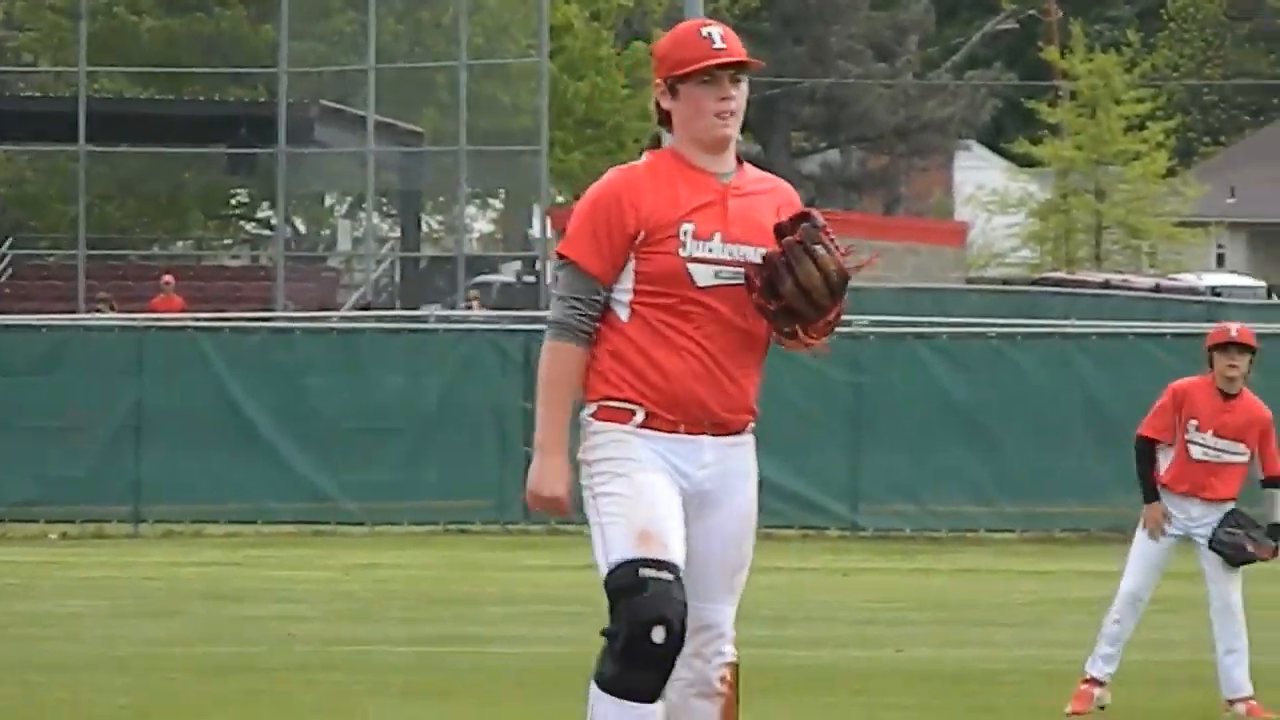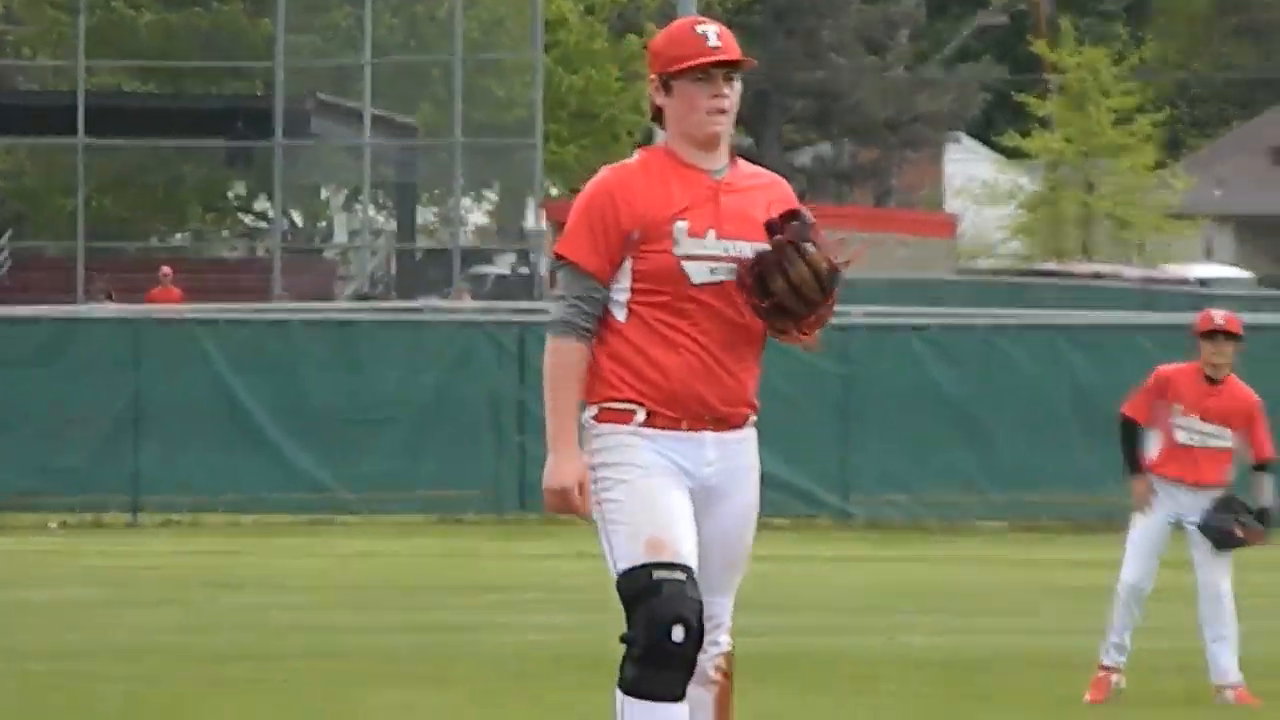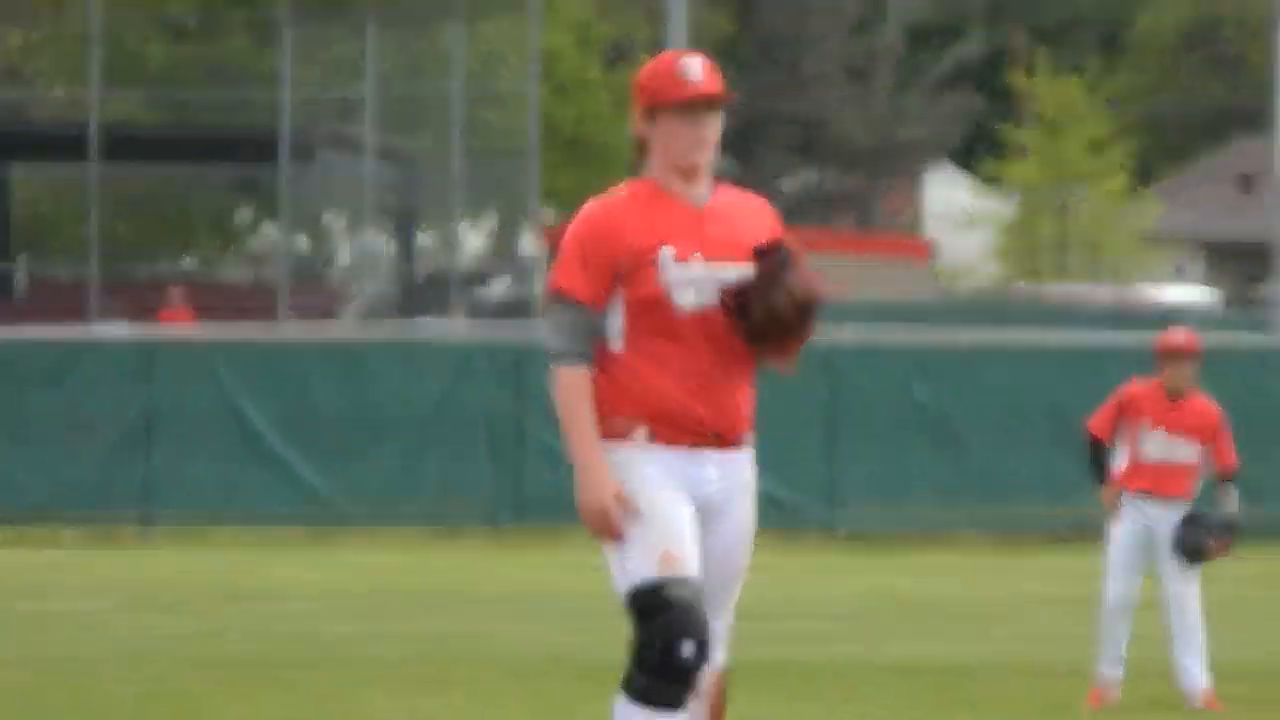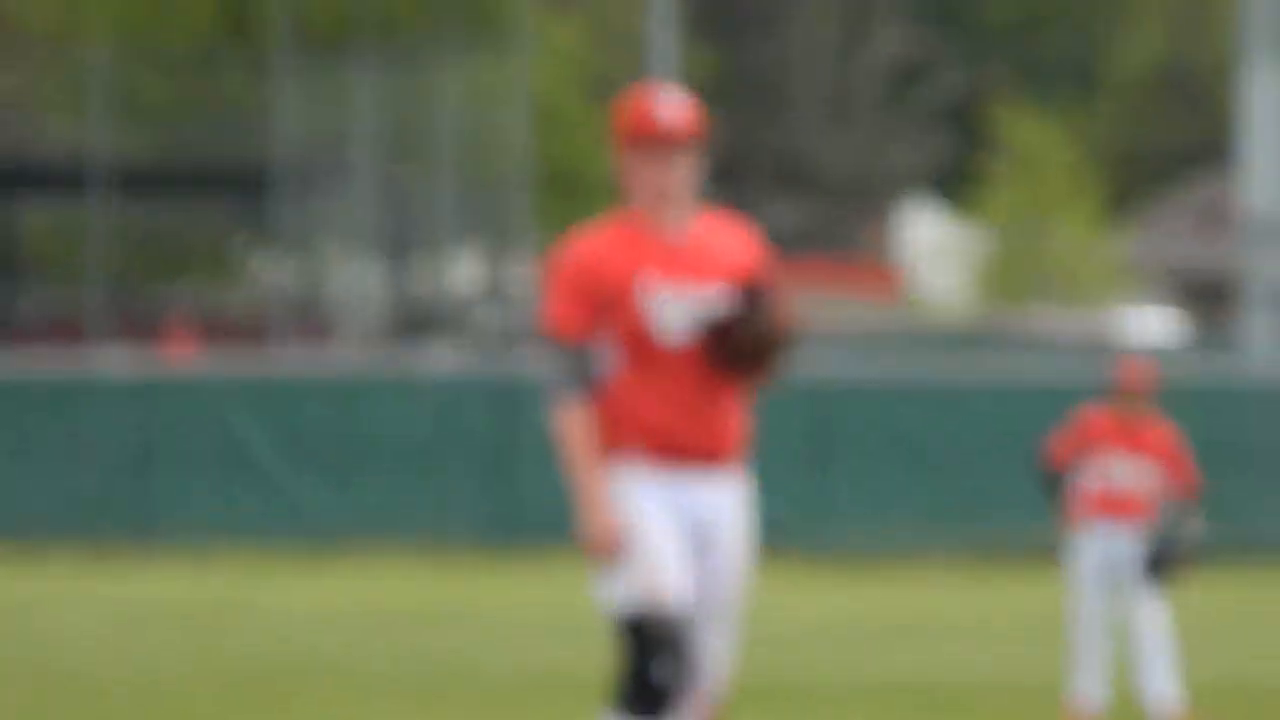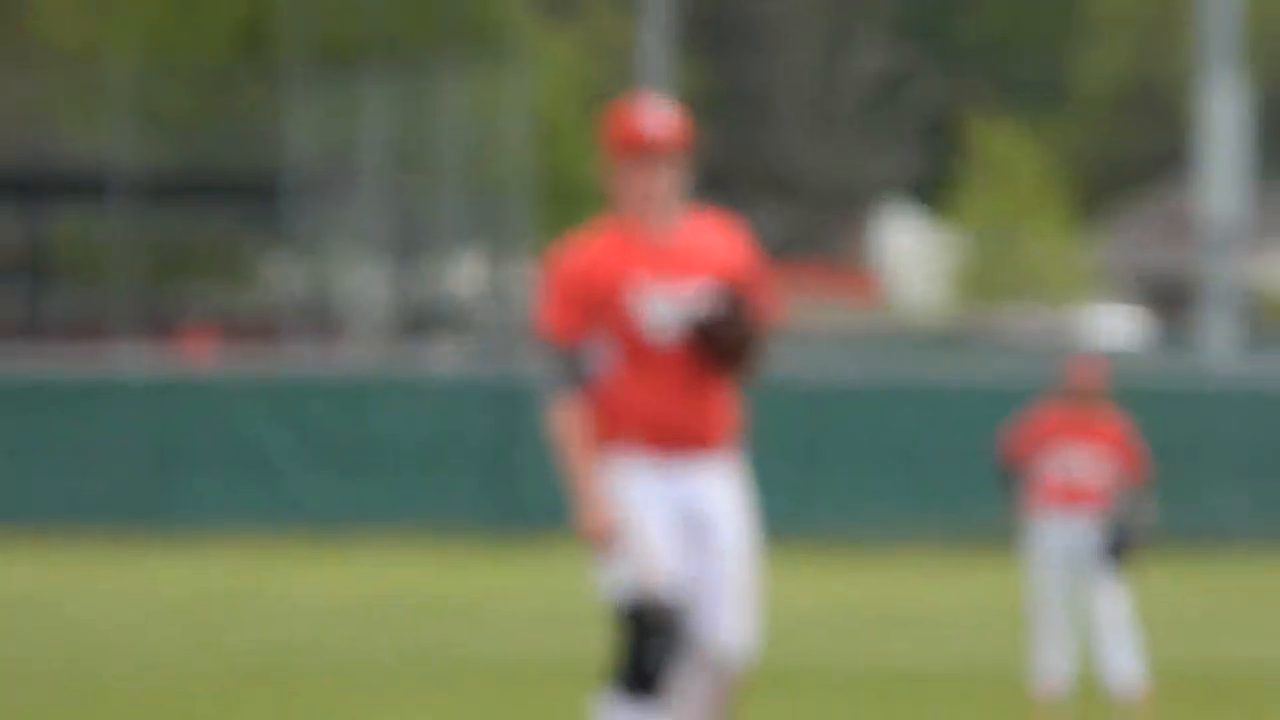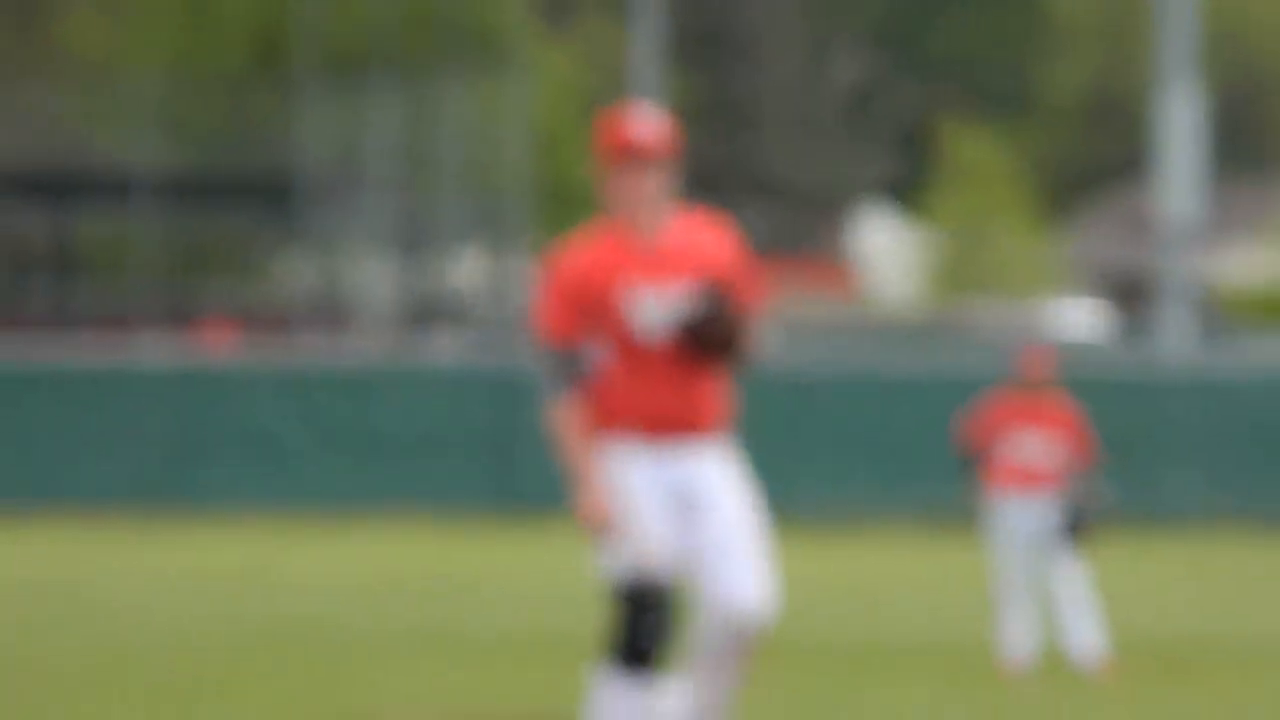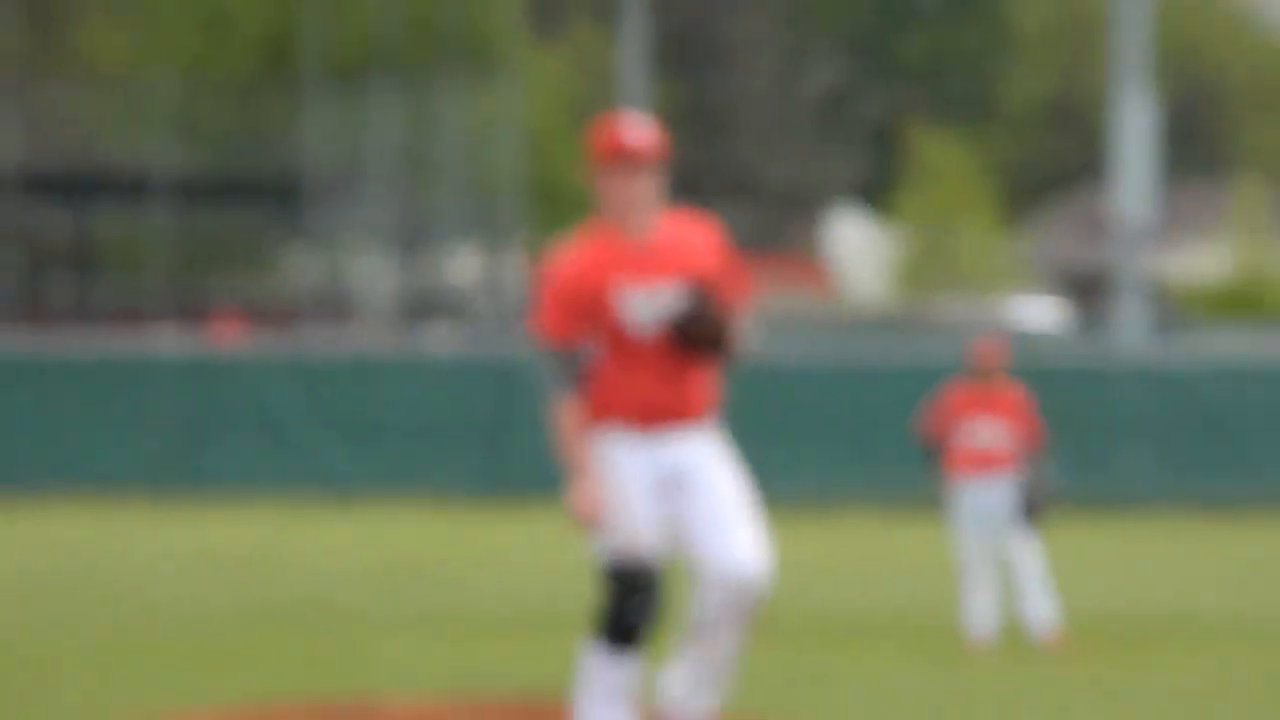
dt=0.1s
person 1, frame 1
left shoulder: (779, 201)
right shoulder: (623, 193)
right elbow: (568, 328)
right wrist: (550, 452)
left hip: (731, 451)
right hip: (635, 442)
left knee: (710, 643)
right knee: (652, 621)
person 1, frame 2
left shoulder: (774, 197)
right shoulder: (616, 192)
right elbow: (569, 327)
right wrist: (564, 448)
left hip: (733, 445)
right hip: (638, 441)
left knee: (710, 640)
right knee: (665, 623)
person 1, frame 3
left shoulder: (759, 219)
right shoulder: (606, 221)
right elbow: (571, 355)
right wrist: (593, 471)
left hip: (730, 463)
right hip: (642, 460)
left knee: (706, 654)
right knee: (672, 636)
person 1, frame 4
left shoulder: (742, 244)
right shoulder: (591, 256)
right elbow: (571, 389)
right wrist: (592, 498)
left hip: (724, 483)
right hip: (639, 484)
right knee: (657, 659)
person 1, frame 5
left shoulder: (730, 242)
right shoulder: (584, 260)
left elbow: (756, 336)
right elbow: (566, 388)
left wrist: (741, 346)
right wrist: (589, 492)
left hip: (718, 473)
right hip: (633, 477)
left knee: (727, 647)
right knee: (653, 645)
person 1, frame 6
left shoulder: (718, 240)
right shoulder: (580, 264)
left elbow: (744, 323)
right elbow: (565, 383)
left wrist: (730, 336)
right wrist: (587, 481)
left hip: (711, 457)
right hip: (631, 461)
left knee: (745, 604)
right knee: (644, 616)
person 1, frame 7
left shoulder: (704, 238)
right shoulder: (575, 264)
left elbow: (733, 318)
right elbow: (564, 381)
left wrist: (717, 332)
right wrist: (581, 476)
left hip: (699, 442)
right hip: (622, 448)
left knee: (744, 572)
right knee: (631, 598)
person 2, frame 1
right shoulder: (1184, 392)
right elbow: (1146, 443)
right wrist: (1151, 501)
left hip: (1220, 514)
right hip: (1169, 506)
left knee: (1228, 604)
right knee: (1132, 594)
right ankle: (1096, 680)
person 2, frame 2
left shoulder: (1245, 400)
right shoulder: (1166, 378)
left elbow: (1263, 460)
right elbow: (1129, 422)
left wrist: (1262, 513)
right wrist: (1138, 473)
left hip: (1207, 500)
right hip: (1158, 492)
left knee: (1216, 589)
right knee: (1133, 582)
left ankle: (1227, 681)
right ankle: (1110, 667)
person 2, frame 3
left shoulder: (1210, 413)
right shoulder: (1133, 395)
left elbow: (1227, 472)
right elbow: (1097, 436)
right wrist: (1105, 483)
left hip: (1178, 513)
right hip: (1130, 507)
left knee: (1184, 600)
right knee: (1117, 596)
left ankle: (1197, 686)
right ankle: (1107, 678)
person 2, frame 4
left shoulder: (1165, 436)
right shoulder: (1089, 424)
left elbow: (1187, 489)
right elbow: (1055, 462)
left wrist: (1180, 538)
right wrist: (1069, 506)
left hip: (1140, 537)
right hip: (1092, 533)
left knee: (1151, 620)
right knee: (1089, 618)
person 2, frame 5
left shoulder: (1116, 427)
right shoulder: (1042, 420)
left elbow: (1138, 478)
right elbow: (1012, 456)
left wrist: (1127, 523)
right wrist: (1028, 499)
left hip: (1096, 526)
right hip: (1050, 523)
left knee: (1109, 604)
right knee: (1050, 605)
left ankle: (1128, 684)
right ankle: (1050, 685)
person 2, frame 6
left shoulder: (1065, 411)
right shoulder: (997, 409)
left elbow: (1084, 457)
right elbow: (969, 441)
left wrist: (1075, 497)
right wrist: (988, 481)
left hip: (1051, 503)
right hip: (1009, 505)
left knee: (1069, 575)
right knee: (1012, 578)
left ankle: (1089, 652)
right ankle: (1018, 653)
person 2, frame 7
left shoulder: (1016, 399)
right shoulder: (954, 399)
left elbow: (1034, 441)
right elbow: (930, 433)
left wrist: (1028, 482)
right wrist: (949, 469)
left hip: (1007, 485)
right hip: (968, 487)
left knee: (1023, 552)
right knee: (974, 557)
left ankle: (1043, 624)
right ankle: (981, 626)
